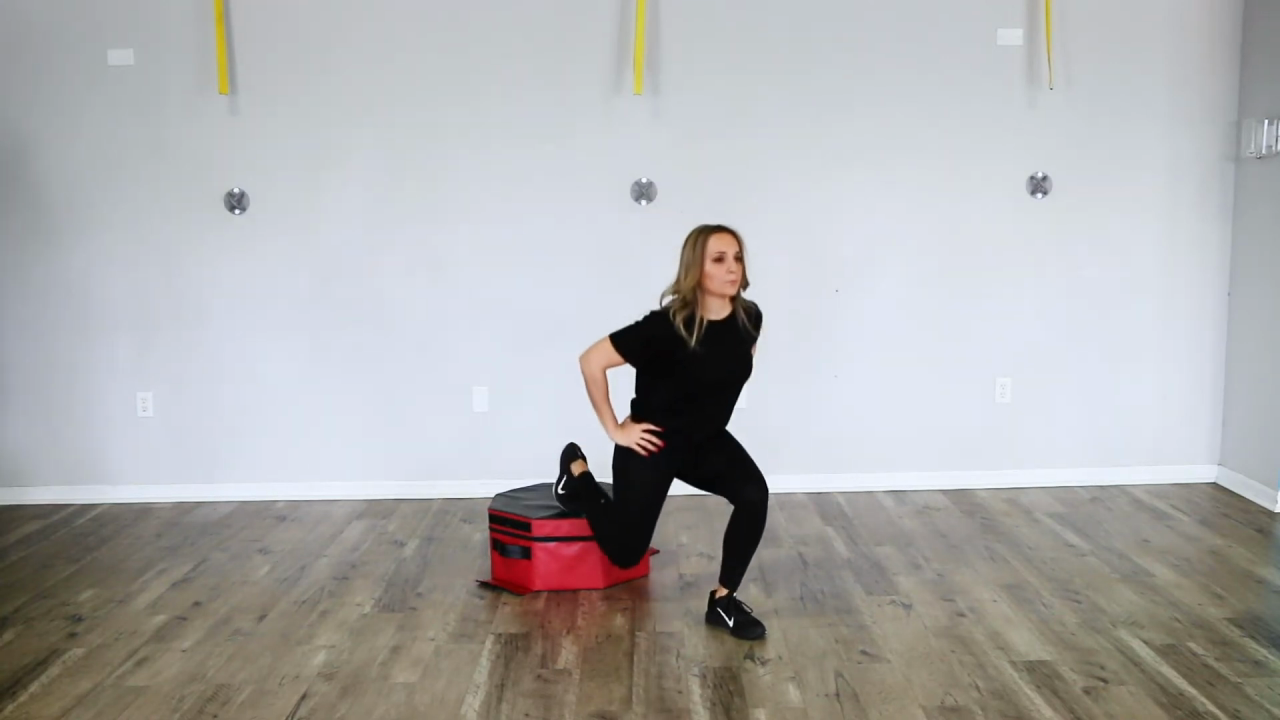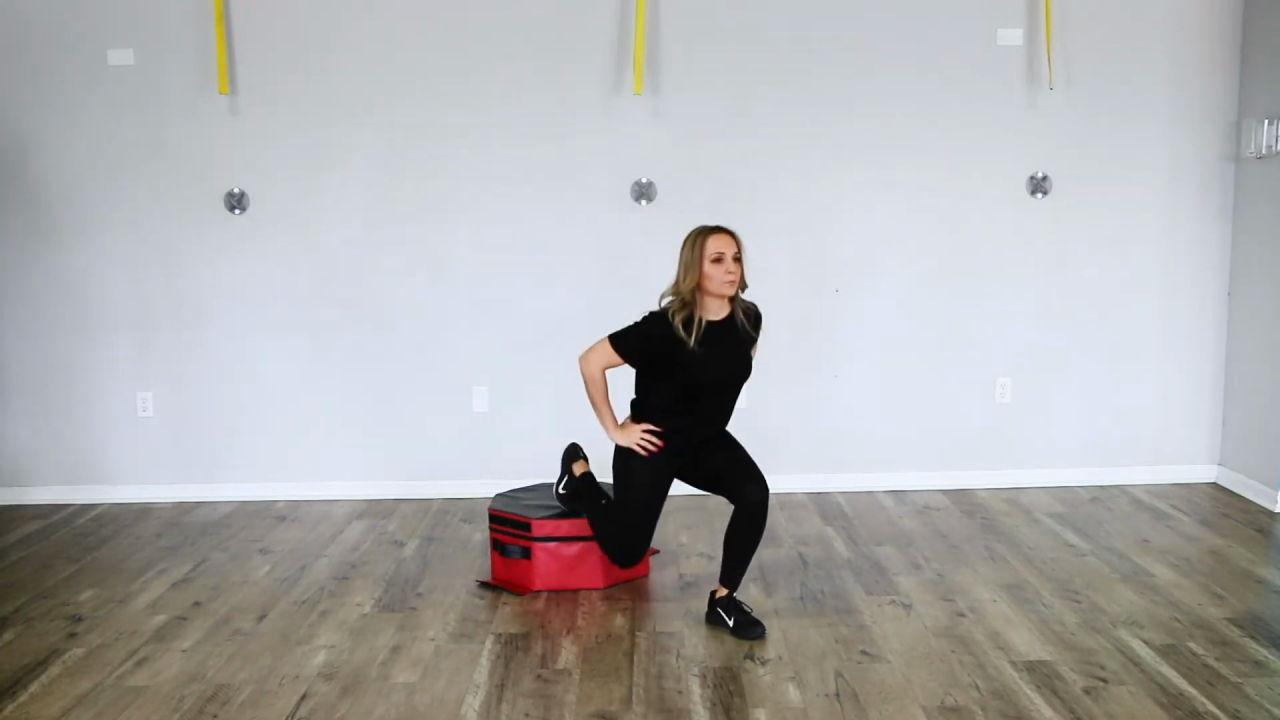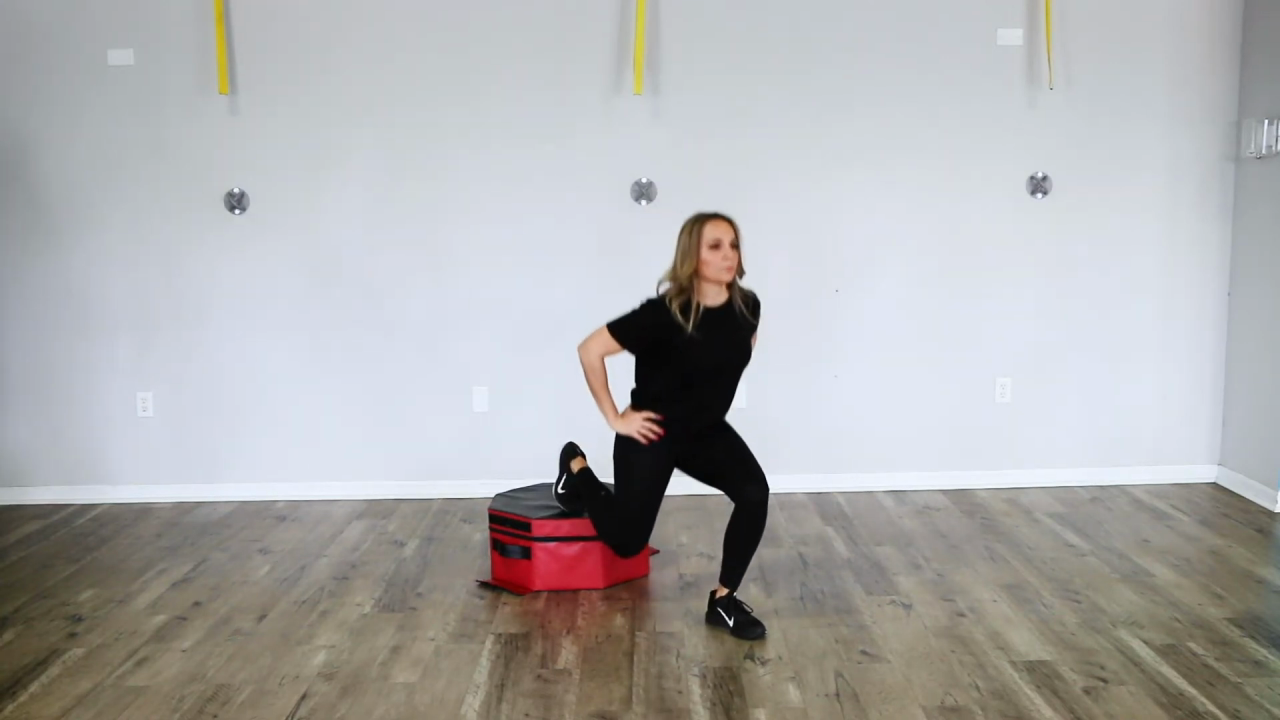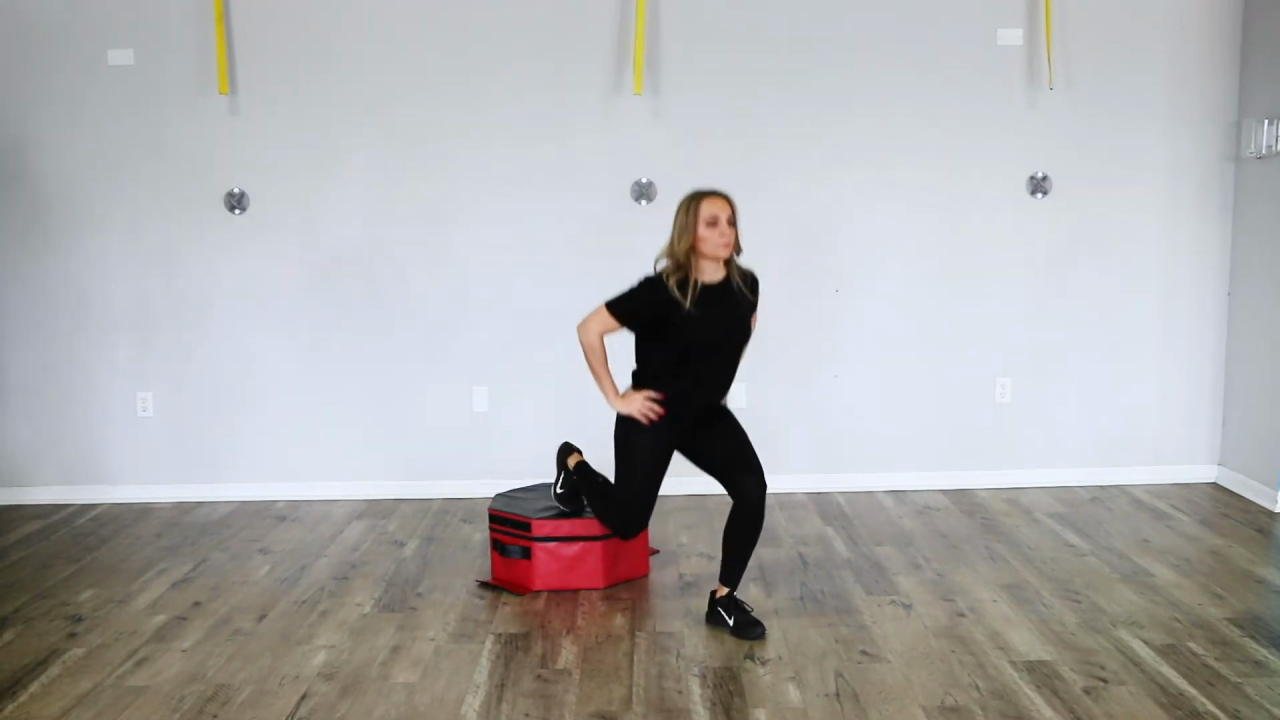
dt=0.1s
person 1, frame 1
left shoulder: (749, 318)
right shoulder: (667, 327)
right elbow: (592, 361)
right wrist: (614, 429)
left hip: (707, 441)
right hip: (652, 445)
left knee: (754, 496)
right knee: (626, 552)
left ankle: (723, 600)
right ankle: (576, 468)
person 1, frame 2
left shoulder: (748, 319)
right shoulder: (666, 328)
right elbow: (591, 362)
right wrist: (614, 429)
left hip: (707, 442)
right hip: (652, 445)
left knee: (754, 495)
right knee: (626, 552)
left ankle: (724, 600)
right ankle: (578, 468)
person 1, frame 3
left shoulder: (746, 306)
right shoulder: (664, 314)
right elbow: (591, 350)
right wrist: (615, 417)
left hip: (707, 432)
right hip: (651, 436)
left knee: (755, 494)
right knee: (627, 541)
left ankle: (724, 600)
right ankle: (575, 467)
person 1, frame 4
left shoulder: (745, 286)
right shoulder: (662, 292)
right elbow: (590, 329)
right wrist: (615, 398)
left hip: (707, 415)
right hip: (653, 418)
left knee: (752, 490)
right knee: (627, 523)
left ankle: (724, 599)
right ankle: (573, 464)
